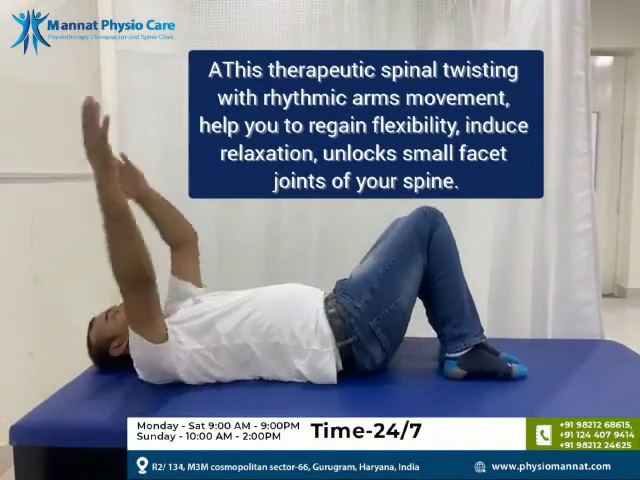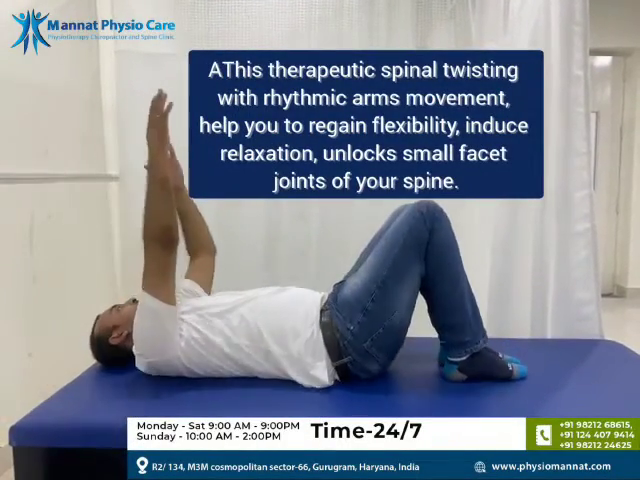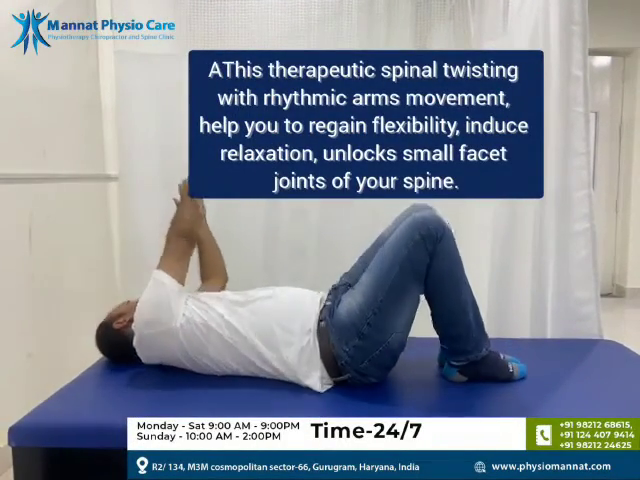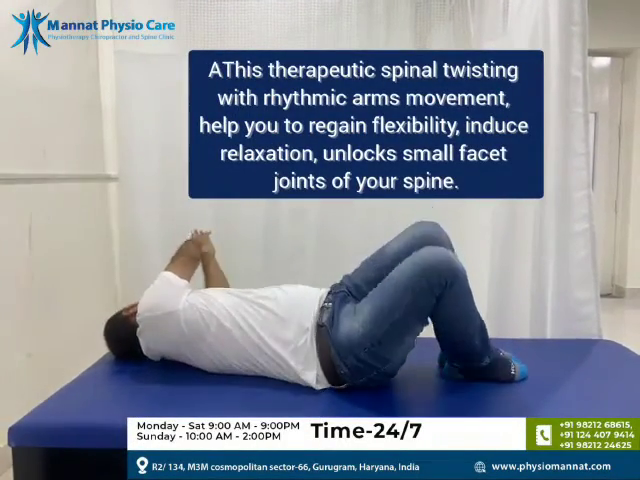
dt=0.3s
person 1, frame 1
left shoulder: (182, 308)
right shoulder: (155, 360)
left elbow: (185, 239)
right elbow: (138, 278)
left wrist: (141, 192)
left hip: (339, 313)
right hip: (347, 337)
left knee: (422, 241)
right knee: (426, 221)
left ankle: (465, 350)
right ankle: (465, 351)
person 1, frame 2
left shoulder: (179, 315)
right shoulder: (154, 344)
left elbow: (204, 250)
right elbow: (161, 243)
left wrist: (175, 187)
left hip: (330, 320)
right hip: (346, 340)
left knee: (416, 220)
right knee: (423, 215)
left ankle: (463, 353)
right ankle: (468, 354)
person 1, frame 3
left shoulder: (176, 320)
right shoulder: (152, 328)
left elbow: (216, 279)
right elbow: (179, 243)
left wrist: (197, 217)
right wrist: (188, 203)
left hip: (327, 313)
right hip: (341, 349)
left knee: (420, 215)
right knee: (426, 228)
left ankle: (459, 354)
right ankle: (471, 360)
person 1, frame 4
left shoulder: (166, 316)
right shoulder: (157, 316)
right elbow: (186, 255)
left wrist: (209, 257)
right wrist: (202, 250)
left hip: (331, 304)
right hip: (341, 348)
left knee: (429, 236)
right knee: (437, 263)
left ankle: (461, 354)
right ankle: (479, 362)
